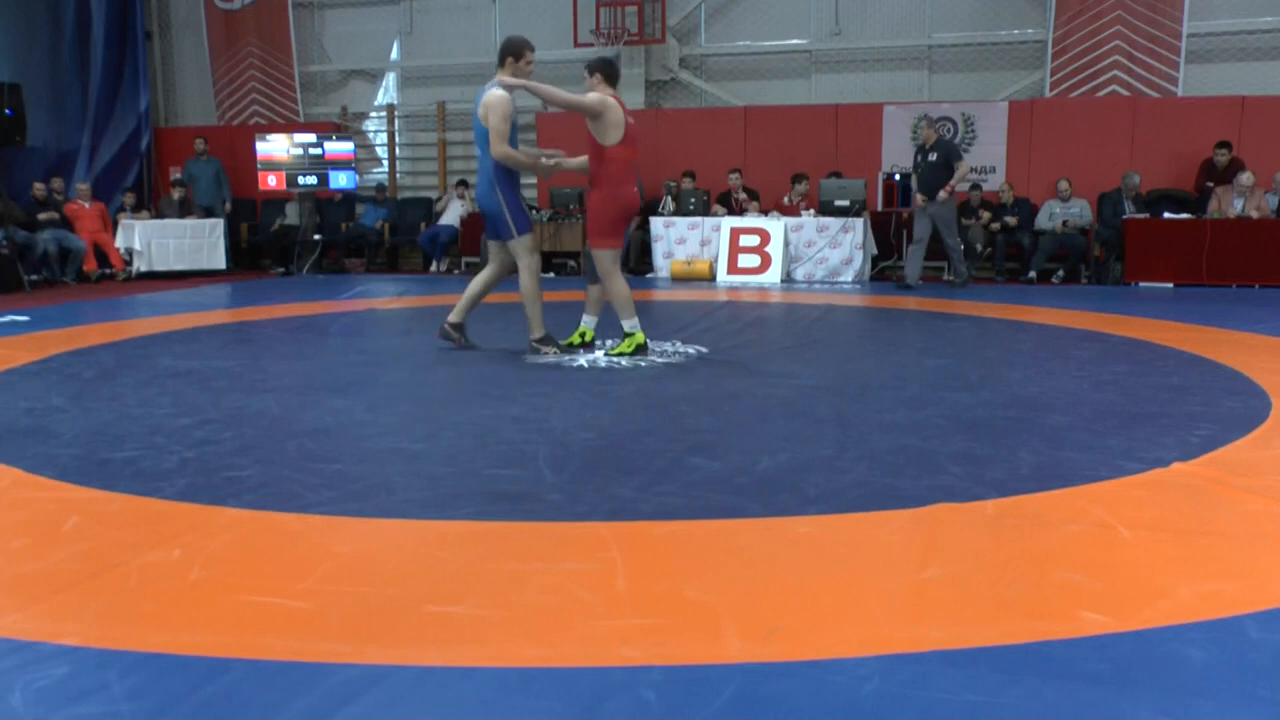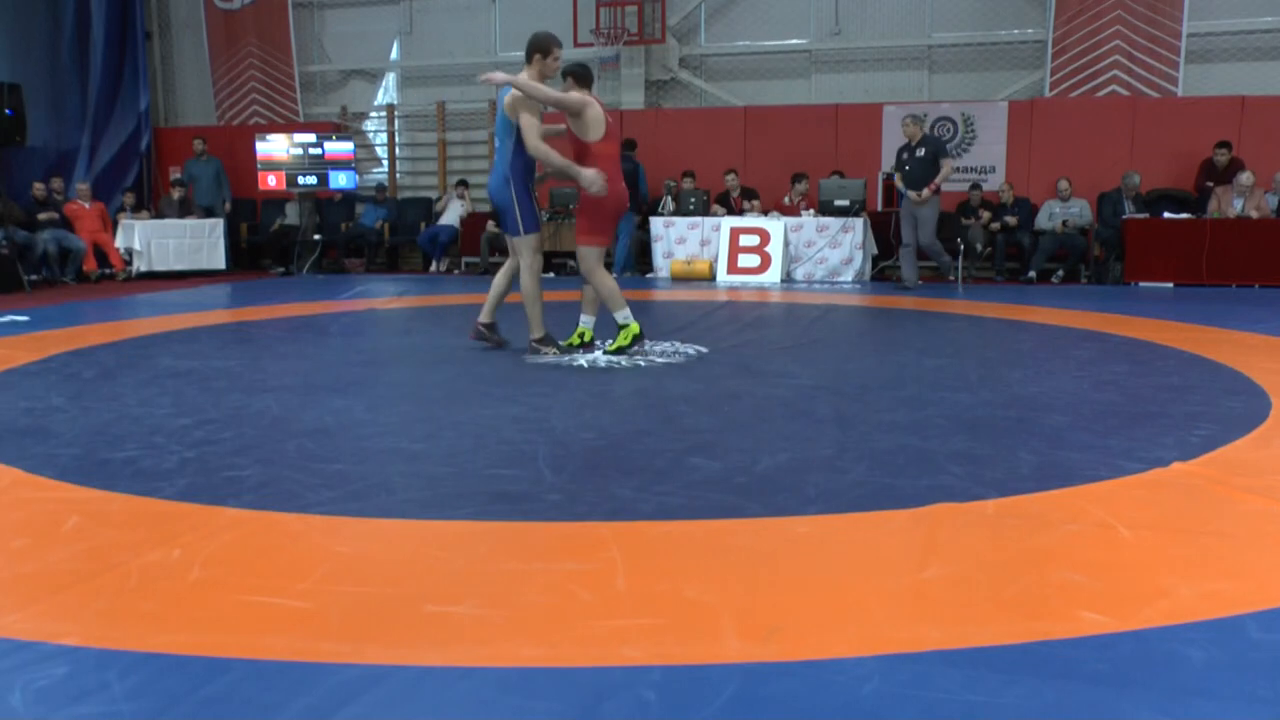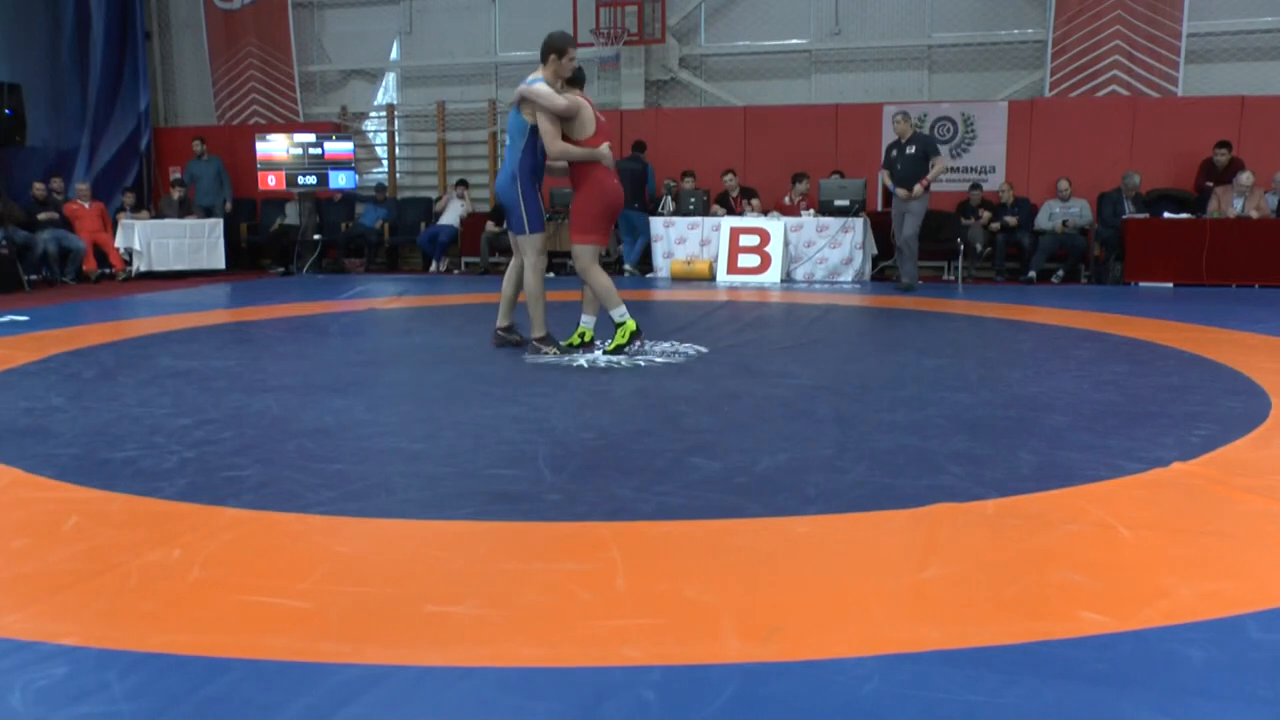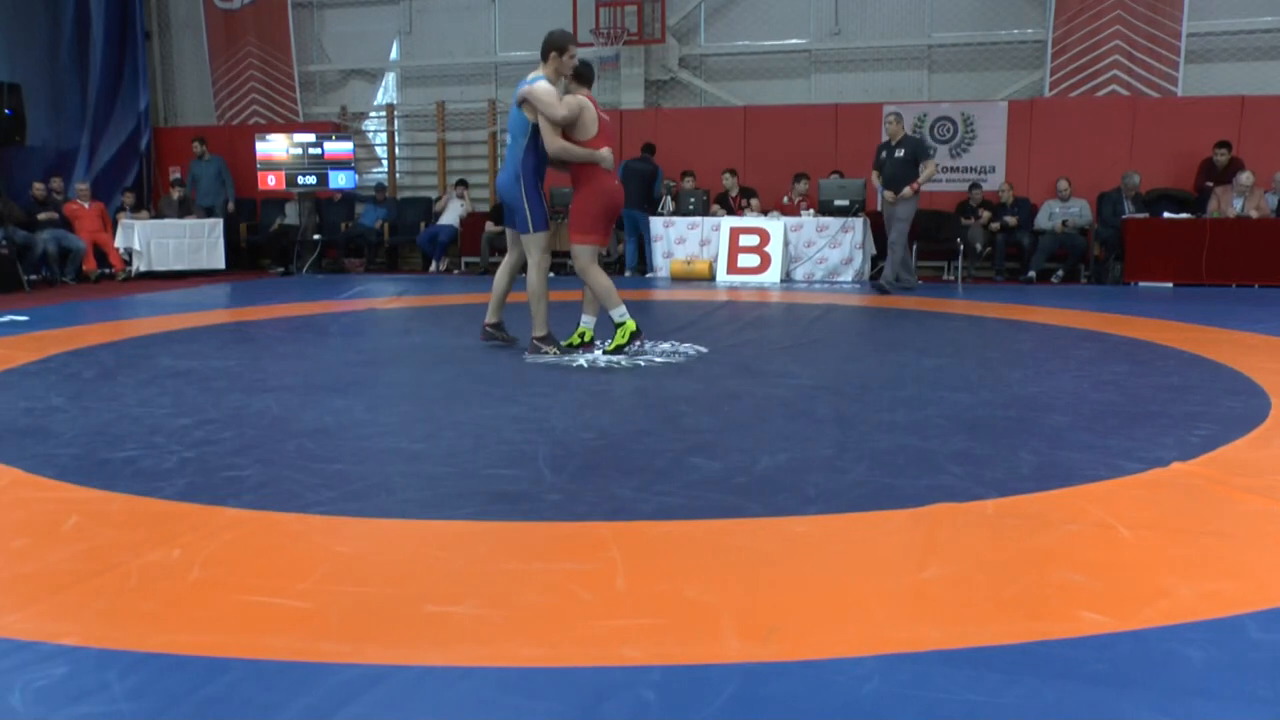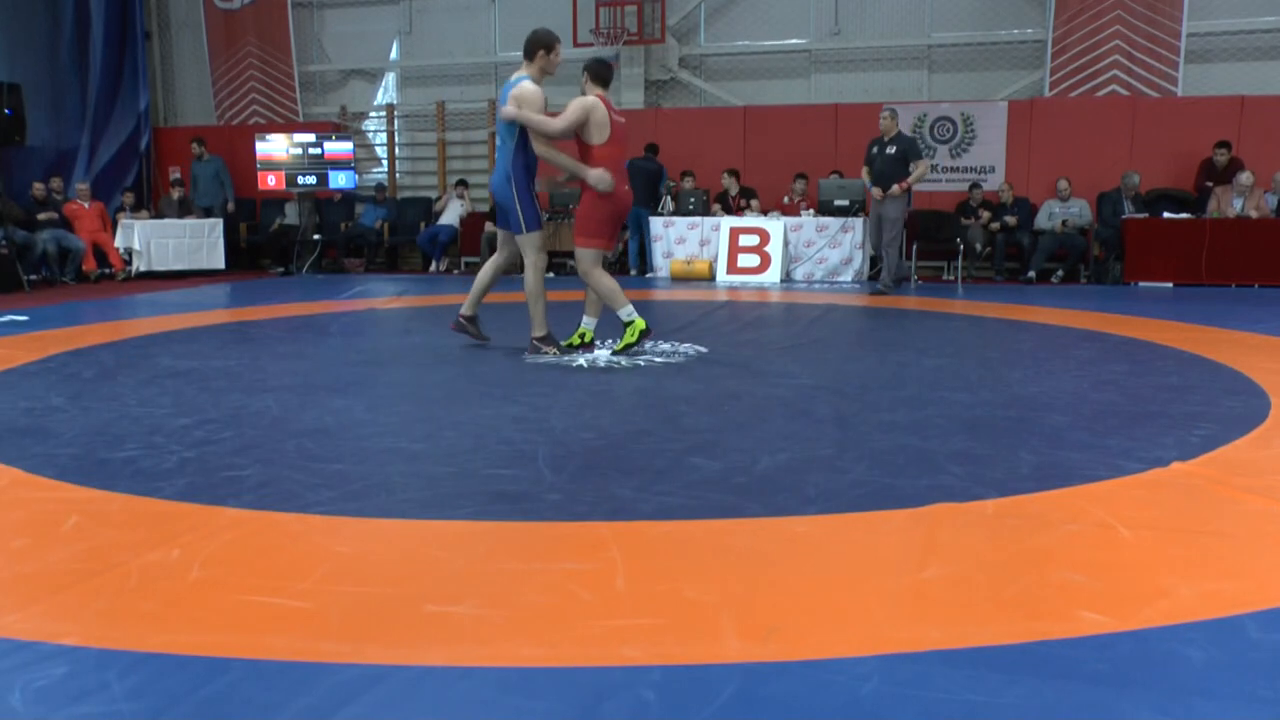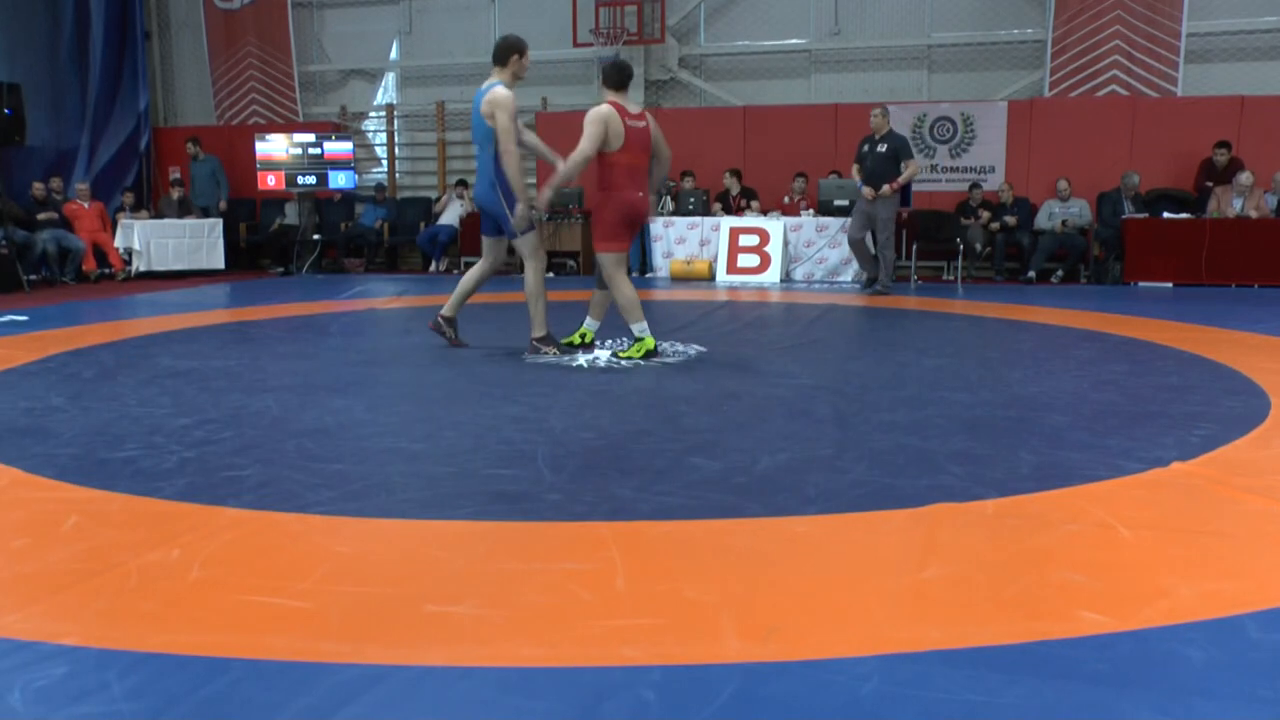
dt=0.2s
person 1, frame 1
left shoulder: (491, 94)
right shoulder: (500, 97)
right elbow: (500, 151)
left wrist: (542, 154)
right wrist: (539, 167)
left hip: (492, 190)
right hip: (500, 190)
left knee: (499, 265)
right knee: (529, 261)
left ankle: (454, 323)
right ankle: (539, 338)
person 1, frame 2
left shoulder: (519, 90)
right shoulder: (526, 95)
left elbow: (535, 133)
right elbow: (534, 147)
left wrist: (570, 128)
right wrist: (579, 172)
left hip: (507, 184)
right hip: (513, 187)
left knee: (518, 259)
right knee: (531, 261)
left ankle: (484, 322)
right ankle: (538, 338)
person 1, frame 3
left shoulder: (530, 87)
right shoulder: (541, 91)
right wrist: (599, 154)
left hip: (513, 181)
right hip: (521, 184)
left knee: (522, 257)
right knee: (536, 260)
left ankle: (503, 326)
right ankle: (539, 338)
person 1, frame 4
left shoulder: (530, 85)
right shoulder: (545, 90)
right wrist: (598, 156)
left hip: (512, 179)
right hip: (524, 182)
left knee: (516, 254)
right knee: (539, 259)
left ankle: (491, 321)
right ankle: (540, 337)
person 1, frame 5
left shoulder: (513, 84)
right shoulder: (530, 91)
left elbow: (537, 131)
right elbow: (541, 147)
right wrist: (586, 173)
left hip: (505, 181)
right hip: (514, 184)
left knee: (505, 254)
right knee: (535, 259)
left ankle: (466, 315)
right ankle: (539, 337)
person 1, frame 6
left shoulder: (490, 93)
right shoulder: (502, 96)
left elbow: (522, 134)
right elbow: (509, 152)
left wrist: (556, 160)
right wrist: (522, 201)
left hip: (492, 190)
right hip: (499, 191)
left knee: (490, 262)
right knee: (535, 259)
left ankle: (444, 317)
right ankle: (539, 337)
person 2, frame 1
left shoulder: (601, 103)
right shoulder: (617, 111)
left elbow: (565, 99)
left wrist: (521, 83)
right wrist: (563, 163)
left hip: (610, 197)
right hip: (623, 194)
left knee: (609, 269)
right knee: (595, 265)
left ankle: (635, 337)
right ankle: (585, 333)
person 2, frame 2
left shoulder: (580, 102)
right shoulder: (595, 111)
left elbow: (546, 95)
left wrist: (508, 80)
left hip: (599, 195)
right hip: (609, 192)
left knee: (591, 266)
right knee: (588, 264)
left ankle: (629, 328)
right ankle: (585, 334)
person 2, frame 3
left shoulder: (571, 102)
right shoulder: (587, 109)
left hip: (593, 193)
right hip: (605, 190)
left knee: (585, 264)
right knee: (588, 263)
left ankle: (627, 325)
right ankle: (585, 332)
person 2, frame 4
left shoulder: (574, 103)
right shoulder: (598, 111)
left elbow: (555, 148)
left hip: (595, 193)
right hip: (608, 191)
left knee: (585, 264)
right knee: (590, 264)
left ankle: (627, 325)
right ankle: (586, 333)
person 2, frame 5
left shoulder: (585, 104)
right shoulder: (616, 113)
left elbow: (556, 128)
left wrist: (517, 114)
left hip: (601, 196)
right hip: (621, 194)
left knee: (589, 267)
right knee: (593, 265)
left ankle: (635, 324)
right ankle: (585, 334)
person 2, frame 6
left shoulder: (600, 113)
right shoulder: (645, 116)
left elbow: (582, 156)
right elbow: (663, 157)
left wrist: (549, 187)
right wrist: (650, 193)
left hip: (613, 202)
right hip: (639, 202)
left knee: (614, 273)
right knee: (606, 268)
left ankle: (644, 341)
right ankle: (587, 333)
person 3, frame 1
left shoulder: (947, 147)
right shoulder: (919, 151)
left elbow: (963, 170)
left wrist: (948, 189)
right wrist: (917, 194)
left hip: (944, 202)
right hip: (923, 203)
left knee: (951, 241)
right knee: (918, 240)
left ankle: (961, 275)
right ankle: (911, 279)
person 3, frame 2
left shoulder: (934, 143)
right shoulder: (903, 150)
left elbow: (948, 167)
right elbow: (897, 177)
left wrist: (931, 187)
right wrist: (906, 191)
left hip: (928, 200)
right hip: (909, 200)
left knee: (926, 240)
right knee: (907, 242)
left ankle: (944, 261)
right ankle: (909, 280)
person 3, frame 3
left shoulder: (924, 141)
right shoulder: (892, 147)
left elbow: (940, 165)
right elbow: (884, 174)
left wrist: (923, 183)
right wrist: (894, 188)
left hip: (918, 197)
right hip: (899, 198)
left knee: (909, 235)
right knee: (900, 241)
left ankle: (907, 277)
right ankle: (911, 279)
person 3, frame 4
left shoulder: (914, 143)
right shoulder: (882, 148)
left elbow: (931, 168)
right elbow: (875, 175)
left wrist: (914, 186)
right wrist: (883, 190)
left hip: (906, 200)
right hip: (889, 200)
left knee: (896, 242)
right knee: (899, 242)
left ankle: (887, 281)
right ankle: (908, 279)
person 3, frame 5
left shoulder: (907, 142)
right shoulder: (874, 143)
left elbow: (922, 169)
right elbow: (865, 170)
left wrist: (903, 185)
right wrist: (870, 187)
left hip: (895, 199)
right hip: (876, 198)
left knee: (890, 243)
right knee: (876, 242)
left ankle: (886, 284)
right ankle: (895, 271)
person 3, frame 6
left shoulder: (898, 140)
right shoulder: (866, 141)
left elbow: (913, 169)
right elbow: (855, 168)
left wrist: (893, 186)
right wrist: (861, 186)
left hip: (886, 199)
right hip: (865, 198)
left knee: (884, 243)
right knee: (854, 237)
left ankle: (884, 284)
right ankle: (873, 271)
